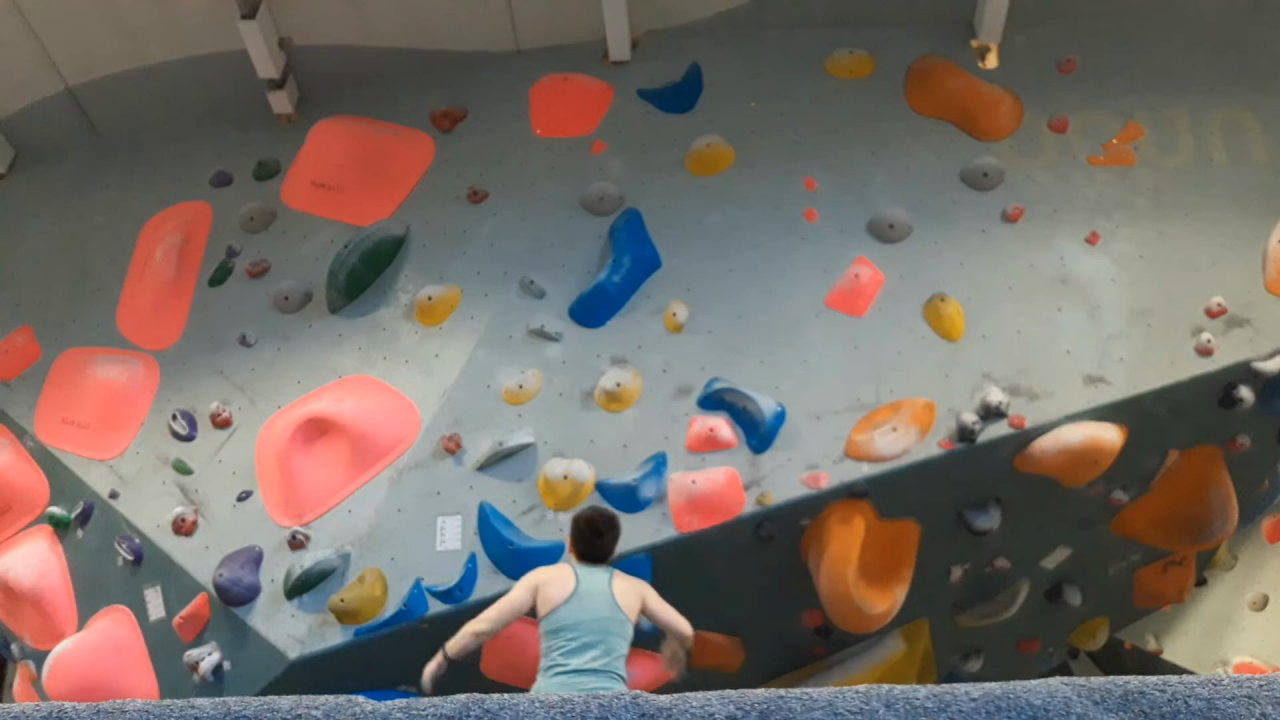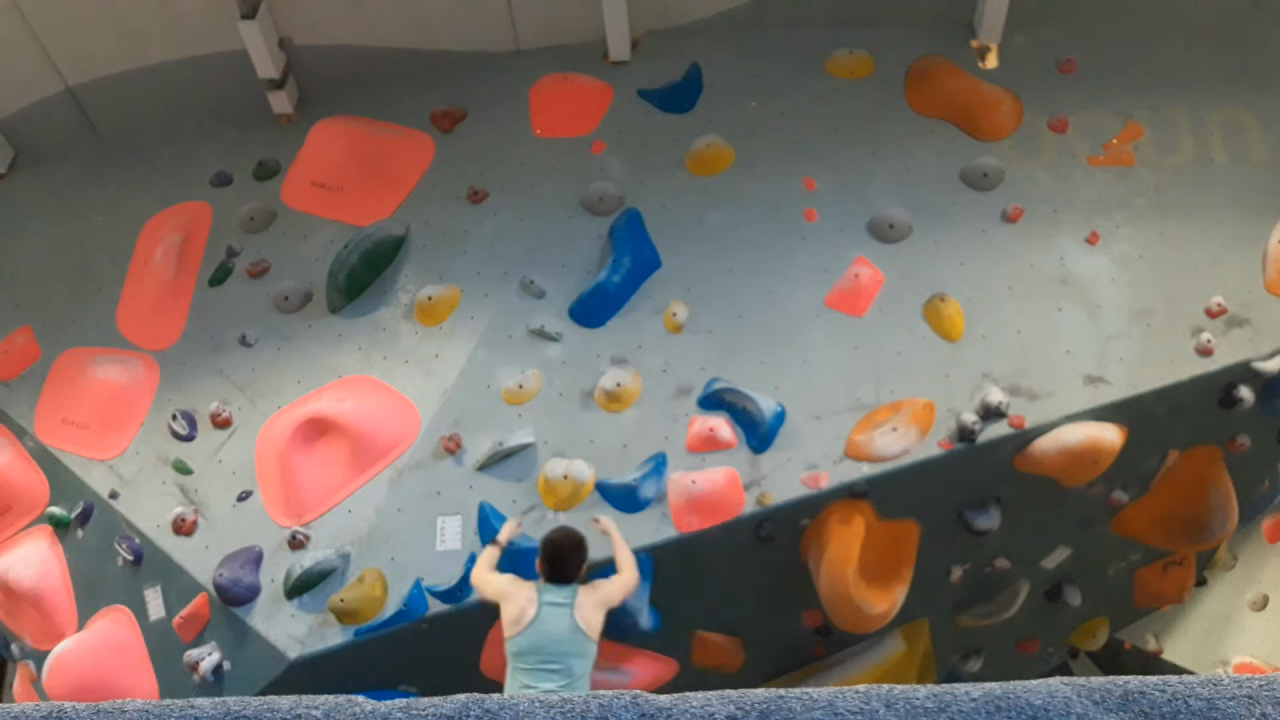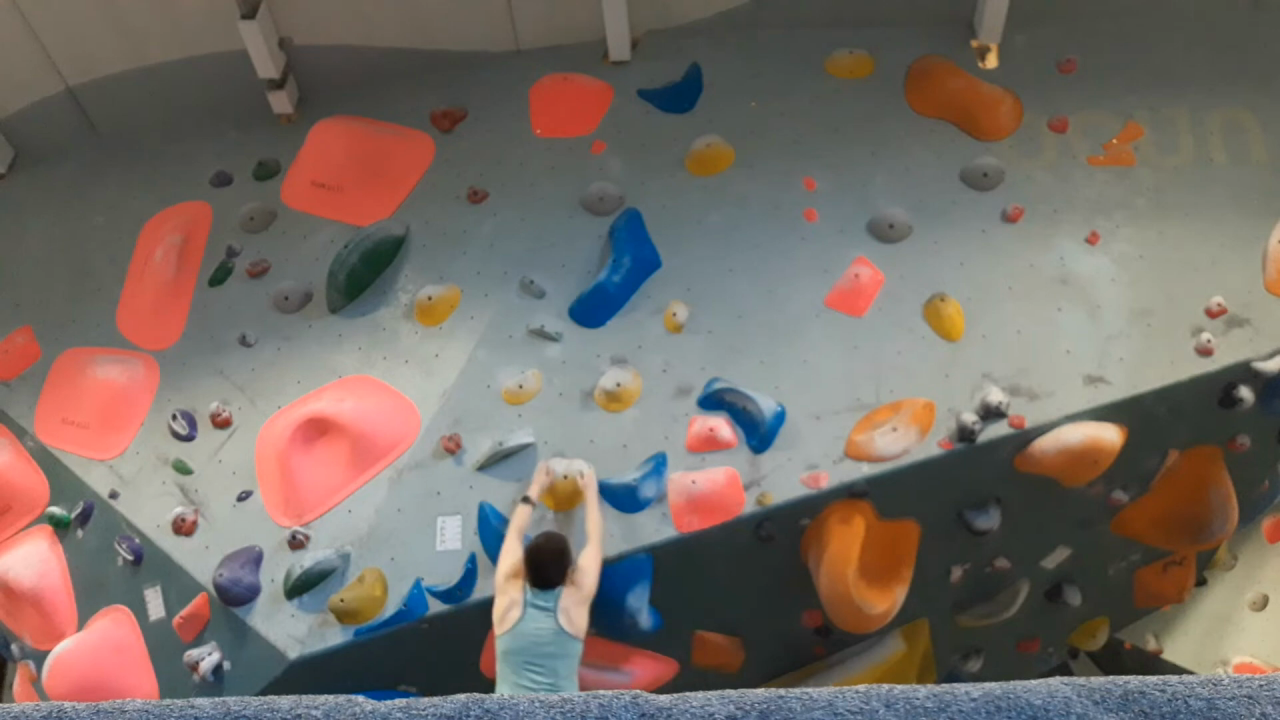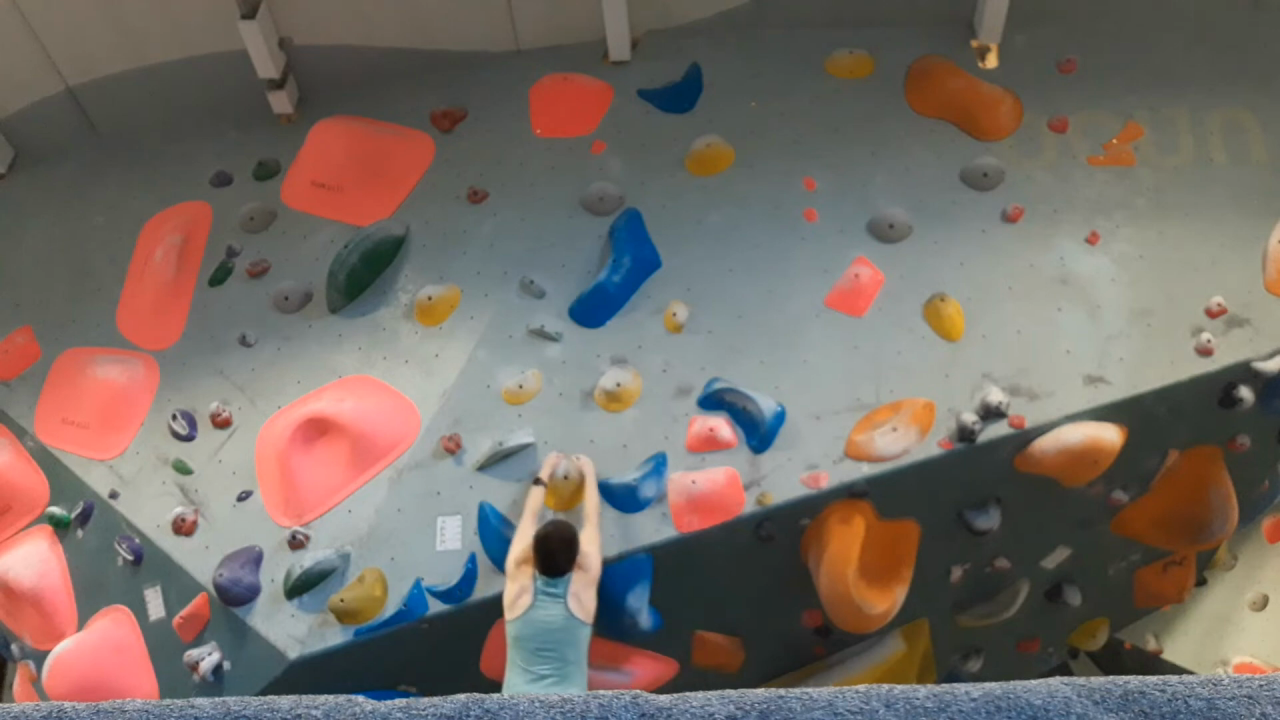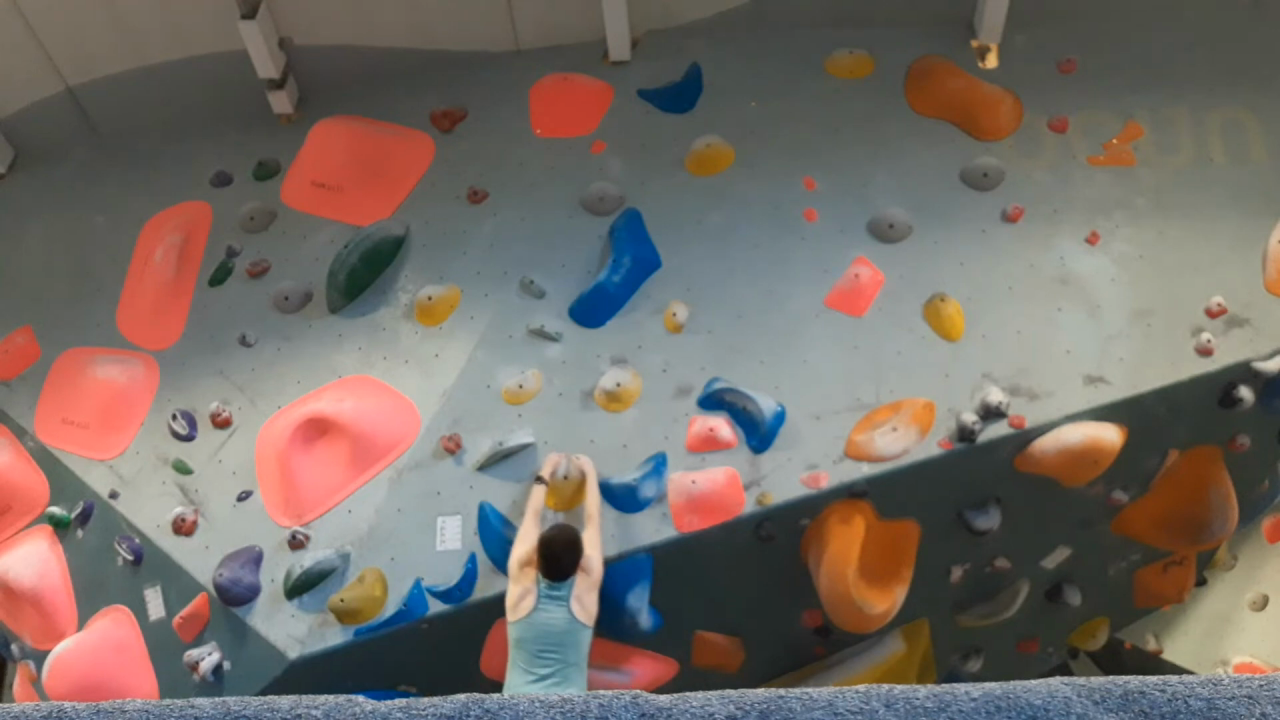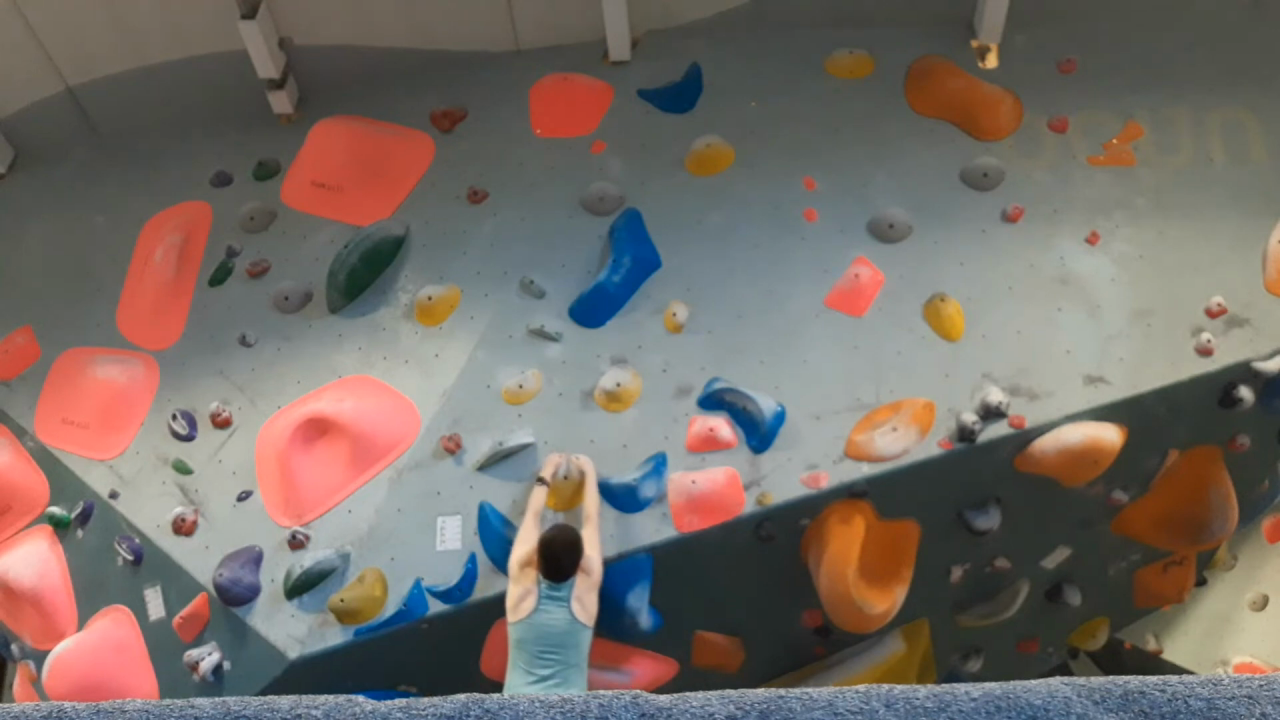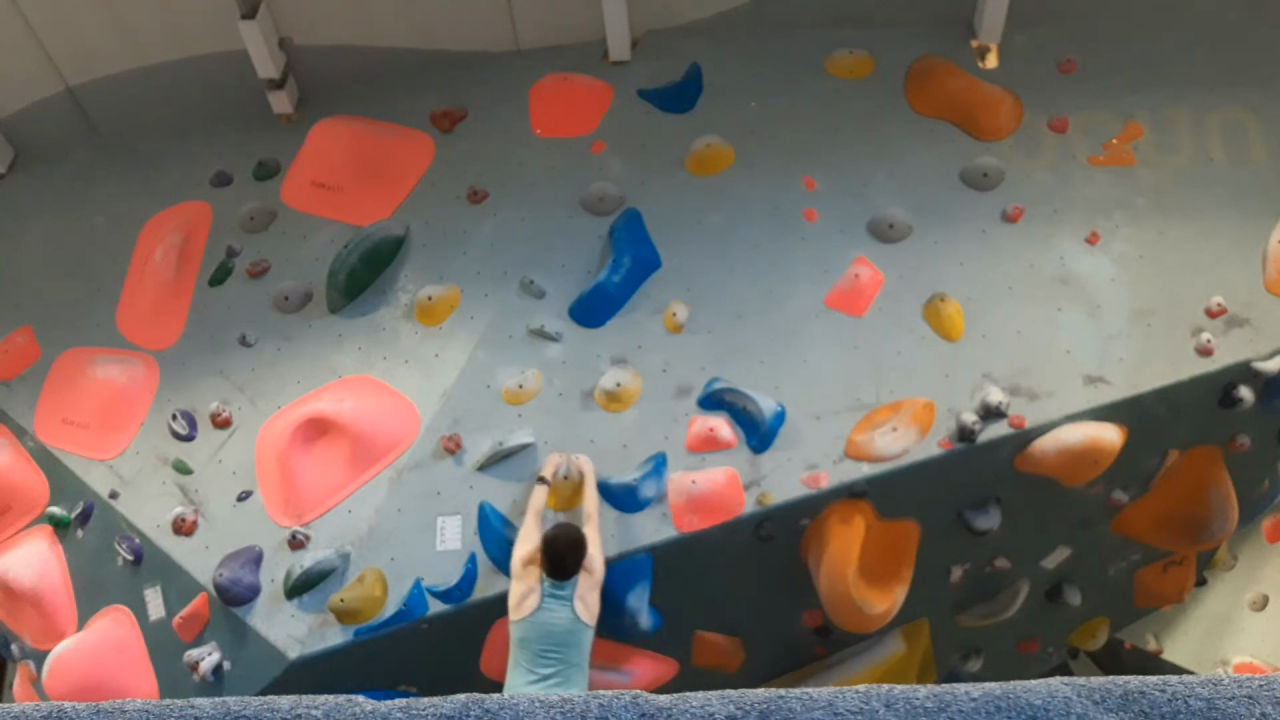
dt=0.4s
person 1, frame 1
left shoulder: (545, 579)
right shoulder: (632, 588)
left elbow: (482, 627)
right elbow: (685, 632)
left wrist: (441, 659)
right wrist: (674, 649)
person 1, frame 2
left shoulder: (514, 594)
right shoulder: (596, 599)
left elbow: (479, 574)
right elbow: (631, 575)
left wrist: (502, 537)
right wrist: (612, 530)
person 1, frame 3
left shoulder: (508, 596)
right shoulder: (577, 600)
left elbow: (513, 535)
right elbow: (594, 542)
left wrist: (535, 489)
right wrist: (590, 490)
person 1, frame 4
left shoulder: (518, 580)
right shoulder: (584, 584)
left elbow: (529, 518)
right elbow: (591, 521)
left wrist: (544, 474)
right wrist: (589, 473)
person 1, frame 5
left shoulder: (521, 583)
right shoulder: (586, 588)
left elbow: (531, 517)
right elbow: (592, 521)
left wrist: (545, 473)
right wrist: (590, 473)
person 1, frame 6
left shoulder: (522, 583)
right shoulder: (586, 588)
left elbow: (532, 518)
right elbow: (591, 521)
left wrist: (546, 474)
right wrist: (589, 473)
person 1, frame 7
left shoulder: (525, 582)
right shoulder: (588, 588)
left elbow: (532, 517)
right elbow: (591, 521)
left wrist: (546, 474)
right wrist: (588, 473)
